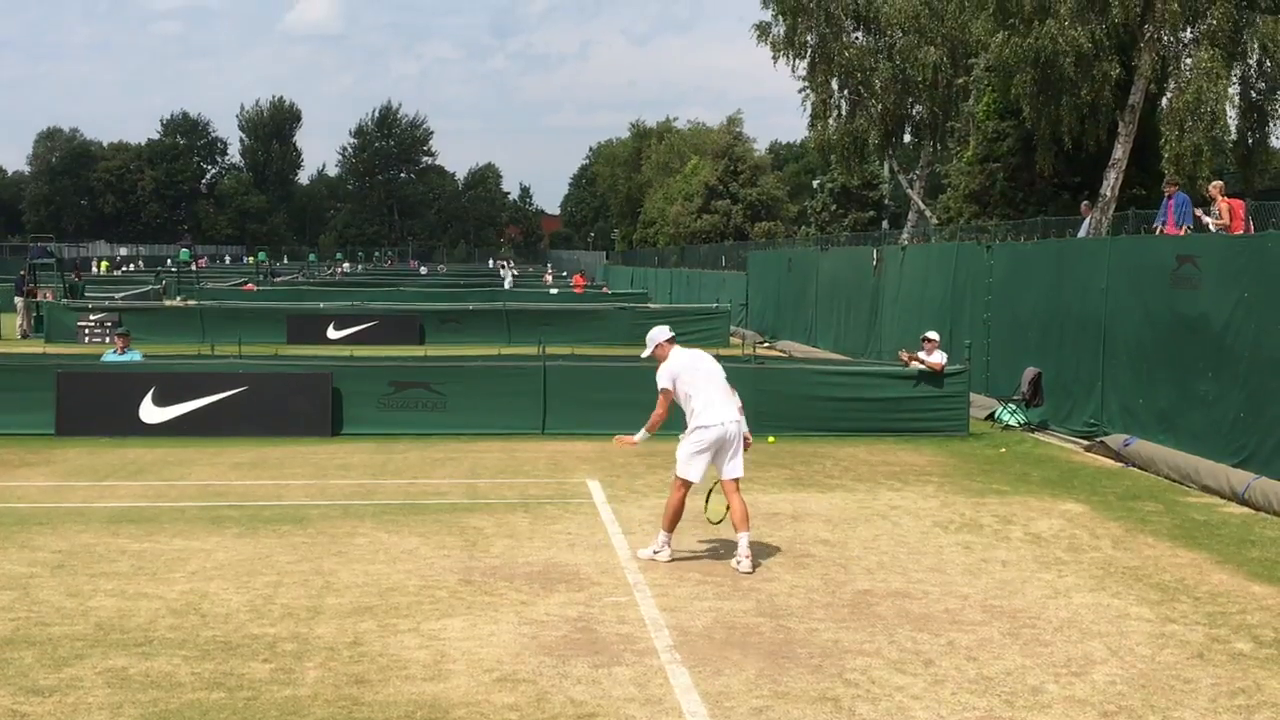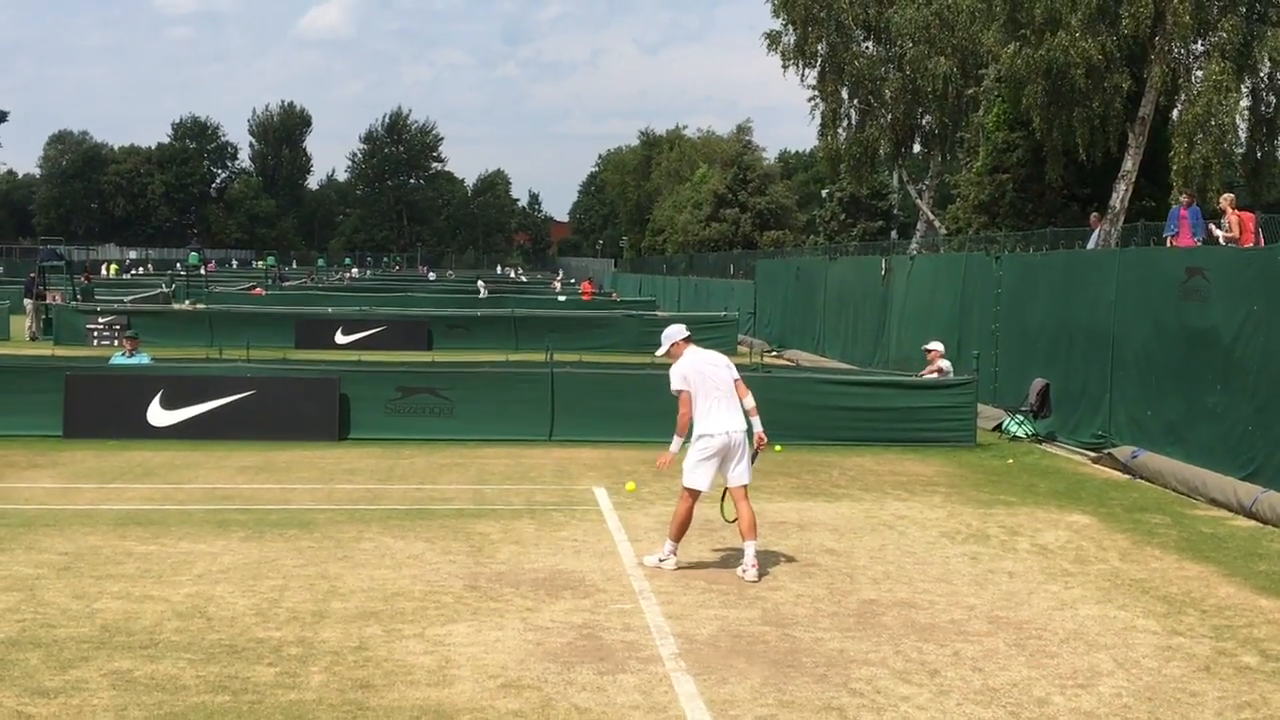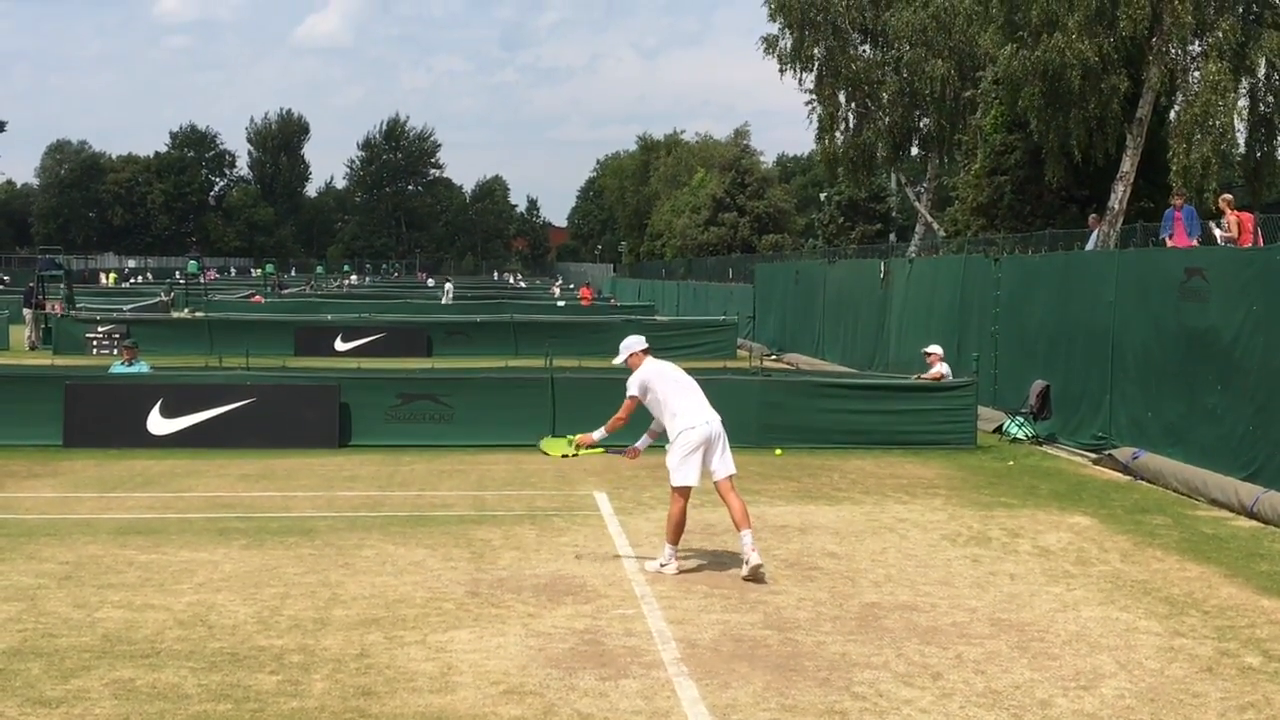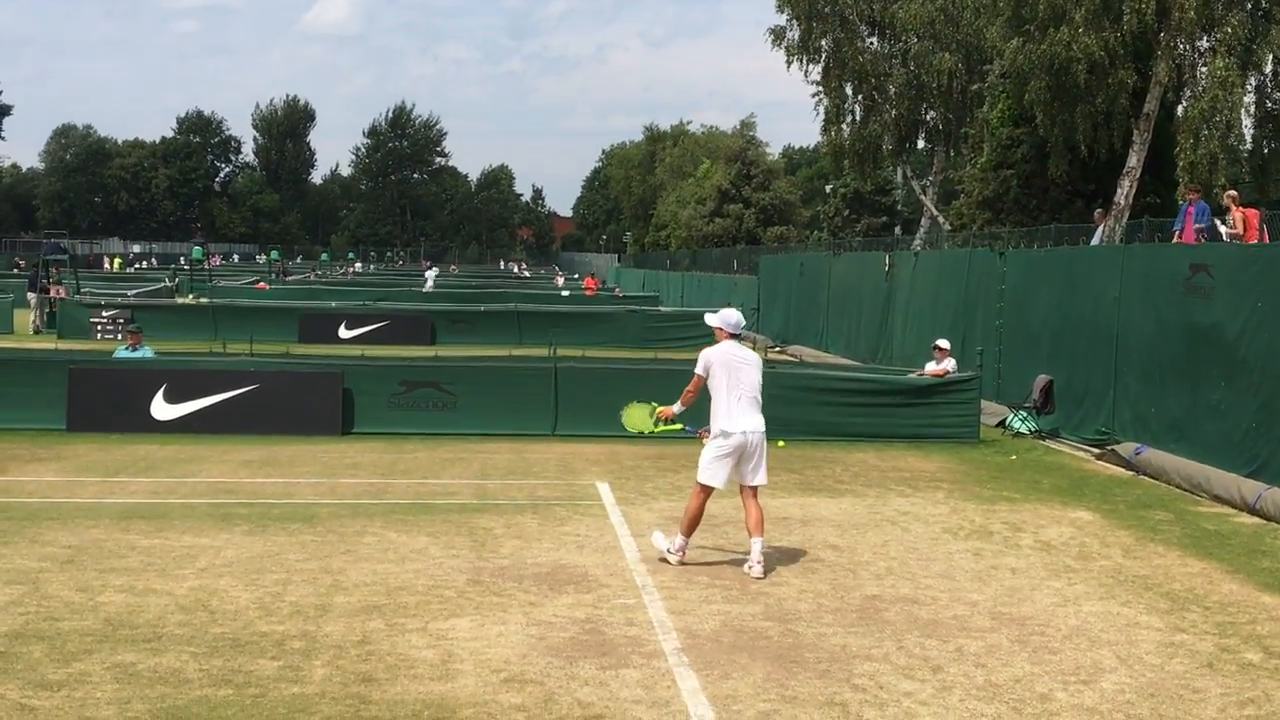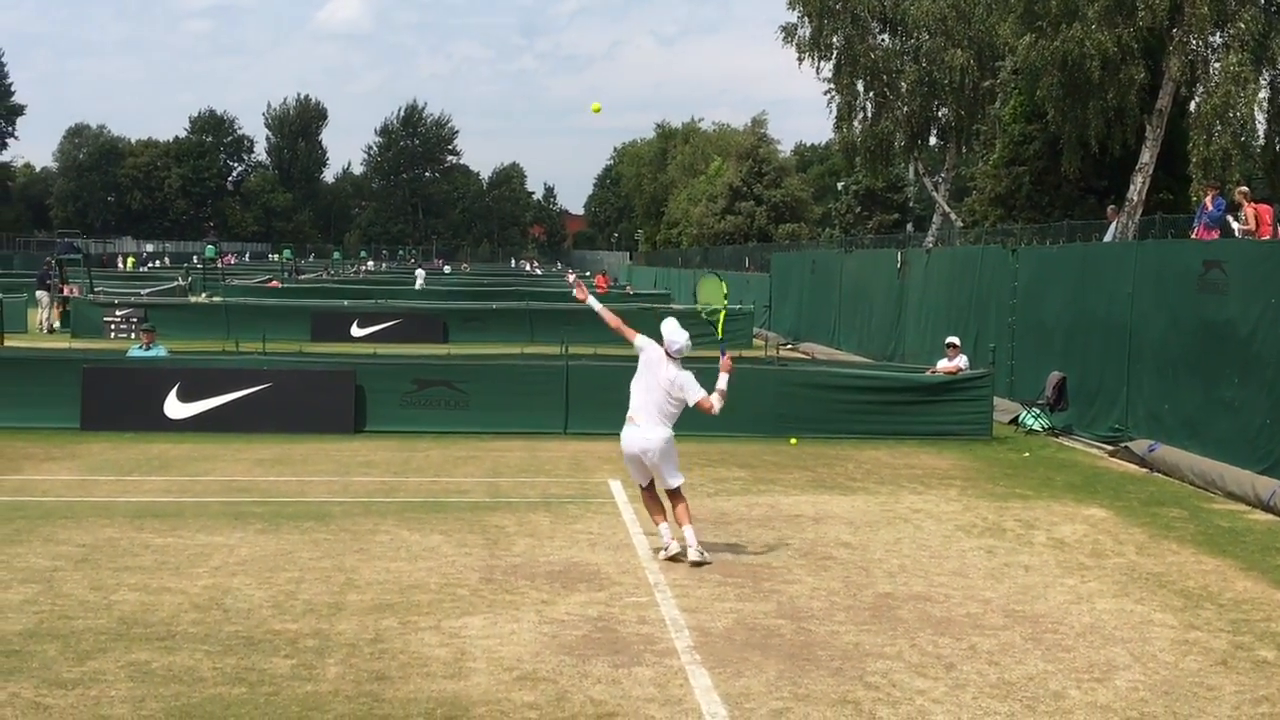
dt=1s
person 1, frame 1
left shoulder: (667, 367)
right shoulder: (705, 355)
left elbow: (661, 413)
right elbow: (732, 395)
left wrist: (637, 437)
right wrist: (743, 430)
left hip: (705, 428)
right hip: (730, 425)
left knee: (680, 488)
right knee: (732, 490)
left ankle: (662, 547)
right ankle: (743, 554)
person 1, frame 2
left shoulder: (680, 368)
right shoulder: (720, 358)
left elbow: (685, 415)
right elbow: (745, 395)
left wrist: (673, 449)
right wrist: (758, 428)
left hip: (709, 436)
right hip: (737, 433)
left knee: (687, 497)
right knee: (741, 498)
left ankle: (667, 555)
right ankle: (750, 563)
person 1, frame 3
left shoulder: (640, 376)
right shoulder: (668, 367)
left elbow: (622, 417)
left wrist: (595, 436)
right wrist: (640, 446)
left hip: (690, 432)
right hip: (713, 425)
left knee: (679, 498)
right knee: (728, 490)
left ankle: (669, 560)
right ankle: (750, 552)
person 1, frame 4
left shoulder: (710, 354)
right shoulder: (755, 358)
left elbow: (692, 392)
left wrist: (673, 409)
left hip: (727, 434)
right hip: (755, 431)
left knee: (701, 492)
right knee: (750, 497)
left ankle: (677, 549)
right ankle: (756, 559)
person 1, frame 5
left shoulder: (649, 348)
right shoulder: (684, 379)
left elbow: (618, 325)
right elbow: (713, 408)
left wrist: (590, 299)
right wrist: (724, 376)
left hip: (632, 441)
right hip: (660, 443)
left knee: (647, 489)
right knee: (675, 495)
left ankle: (670, 542)
right ankle: (693, 546)
